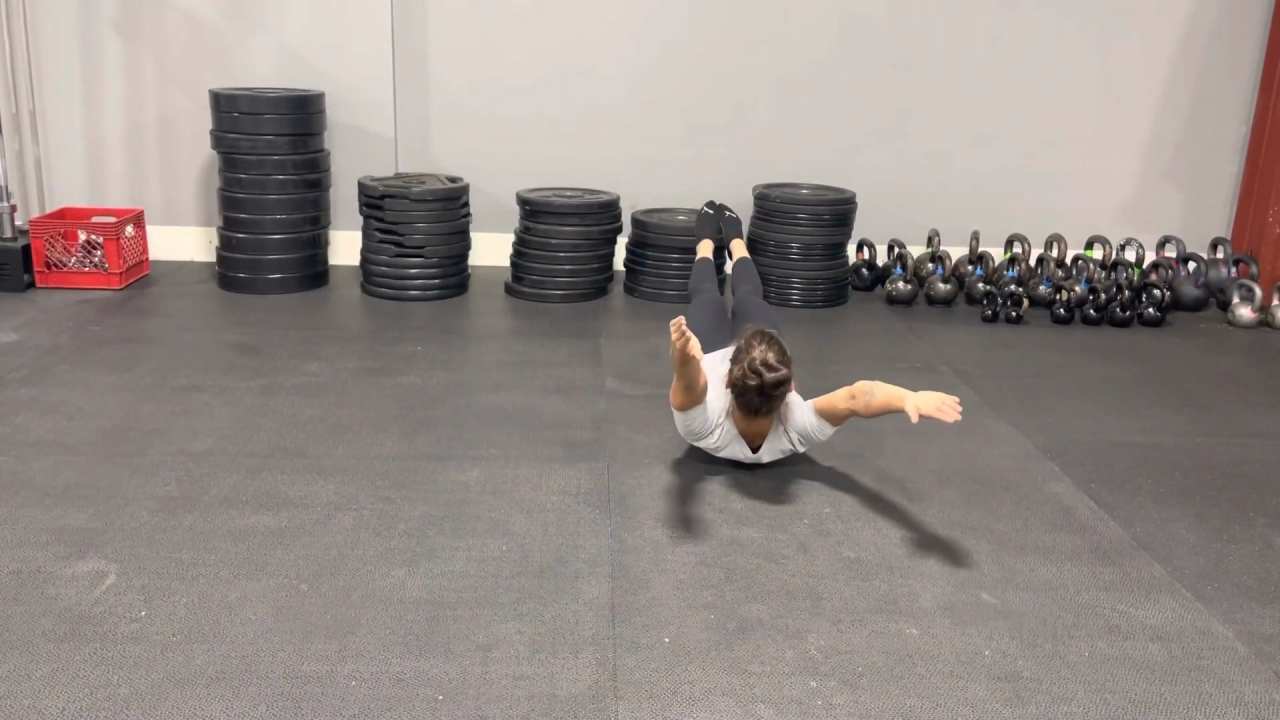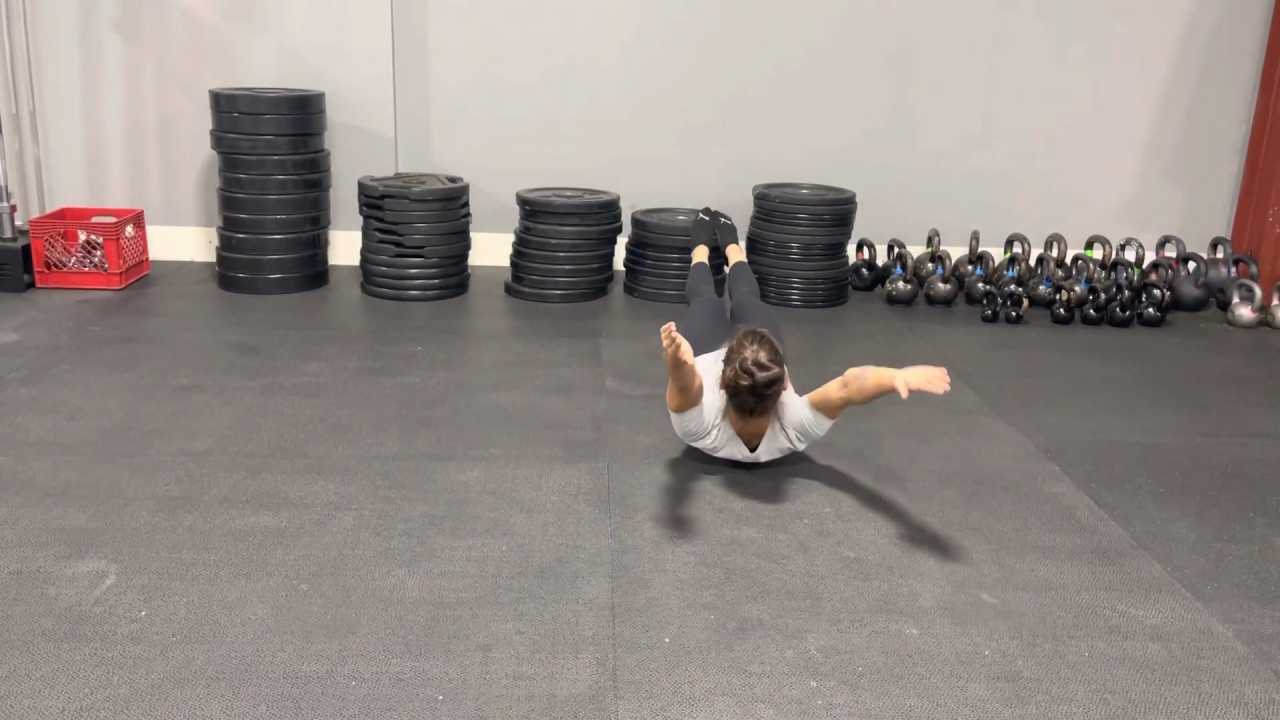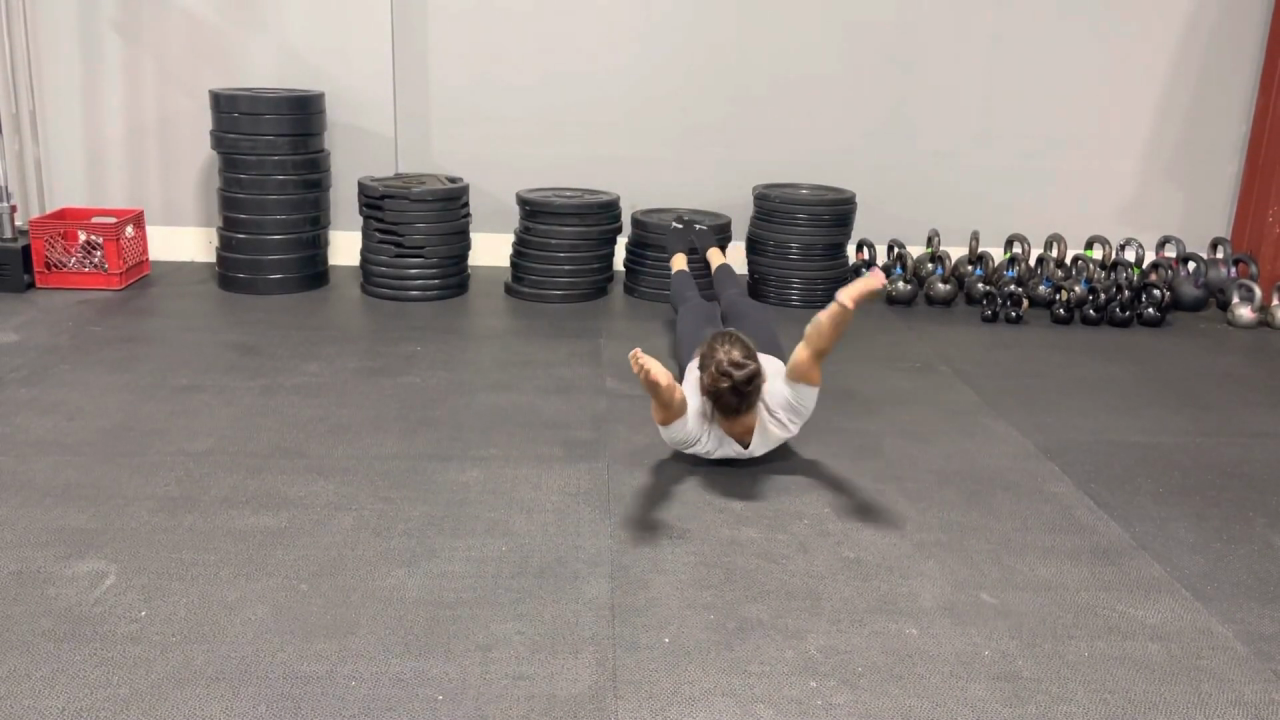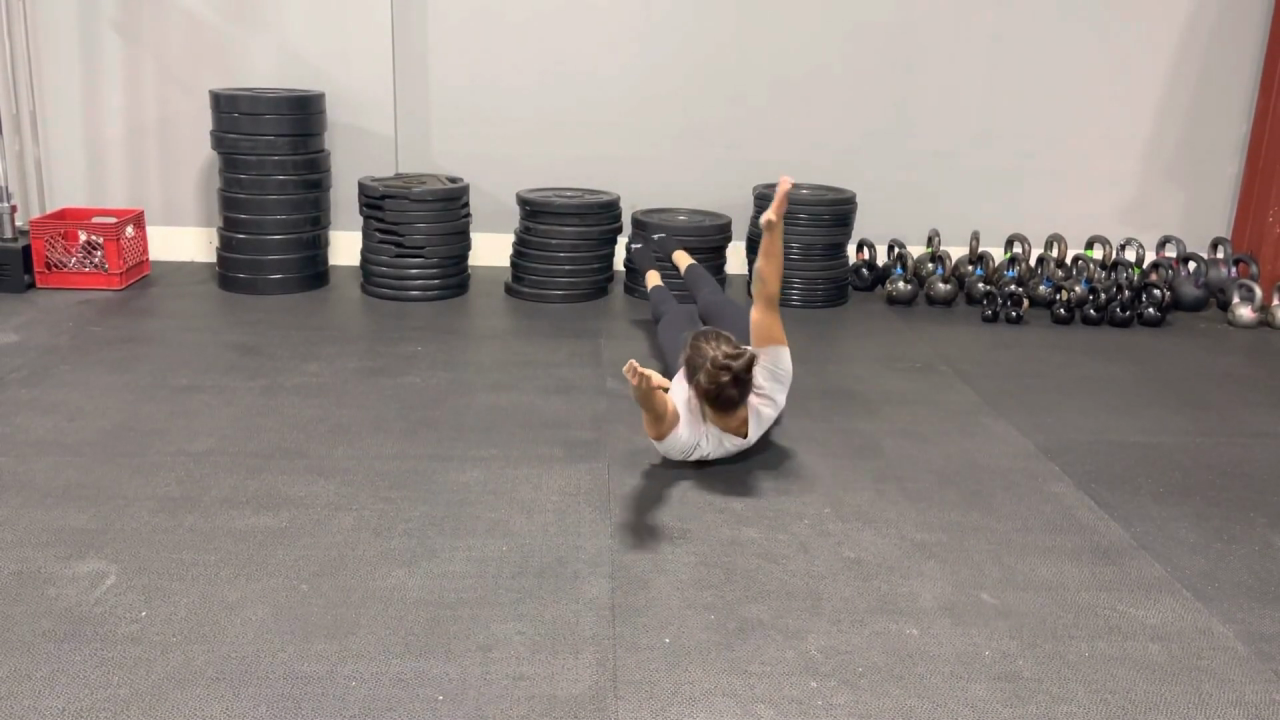
dt=0.3s
person 1, frame 1
left shoulder: (705, 427)
right shoulder: (794, 430)
left elbow: (688, 379)
right elbow: (854, 398)
left wrist: (683, 356)
right wrist: (911, 397)
left knee: (706, 298)
right knee: (748, 298)
left ankle: (706, 241)
right ankle: (735, 240)
person 1, frame 2
left shoulder: (702, 428)
right shoulder: (791, 430)
left elbow: (684, 383)
right elbow: (847, 387)
left wrist: (676, 360)
right wrist: (900, 376)
left knee: (705, 301)
right knee: (747, 299)
left ankle: (702, 246)
right ankle: (730, 245)
person 1, frame 3
left shoulder: (691, 434)
right shoulder: (784, 417)
right elbow: (813, 349)
right wrist: (844, 304)
left knee: (691, 306)
right knee: (738, 303)
left ankle: (678, 255)
right ankle: (710, 250)
person 1, frame 4
left shoulder: (688, 441)
right shoulder: (767, 399)
right elbow: (766, 305)
right wrist: (772, 230)
left knee: (677, 314)
right knee: (712, 300)
left ankle: (651, 272)
right ankle: (674, 251)
